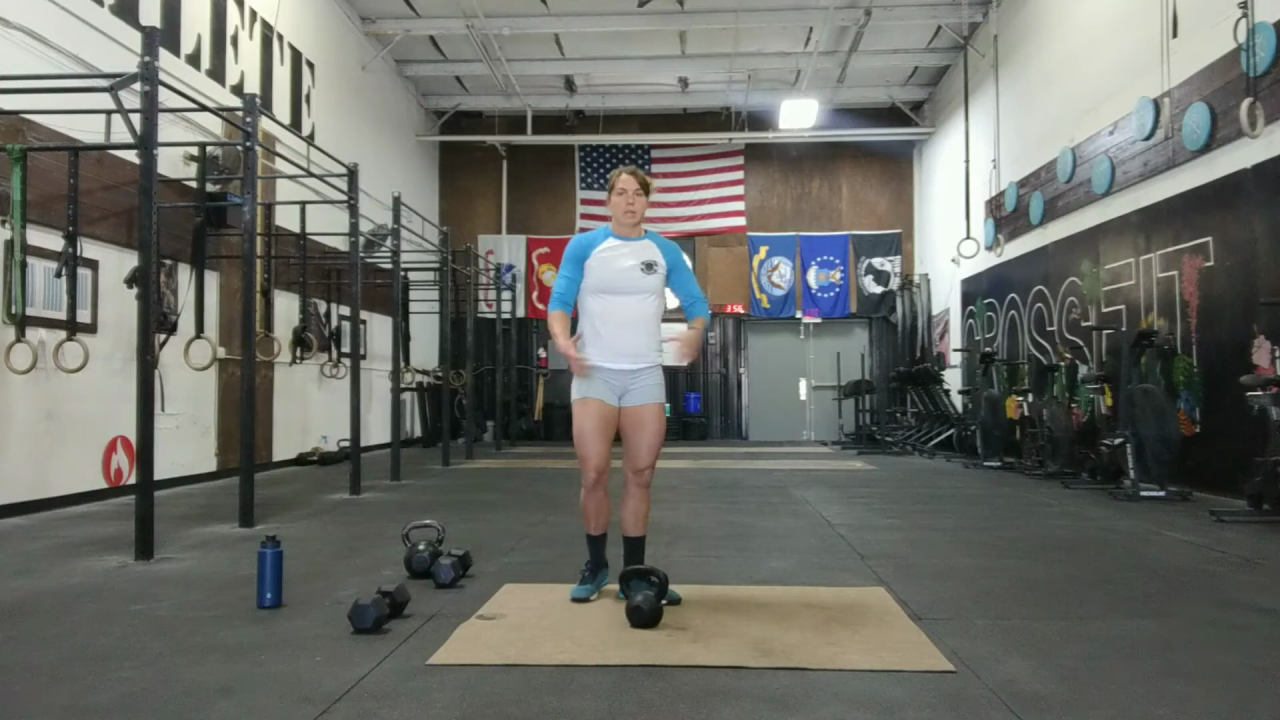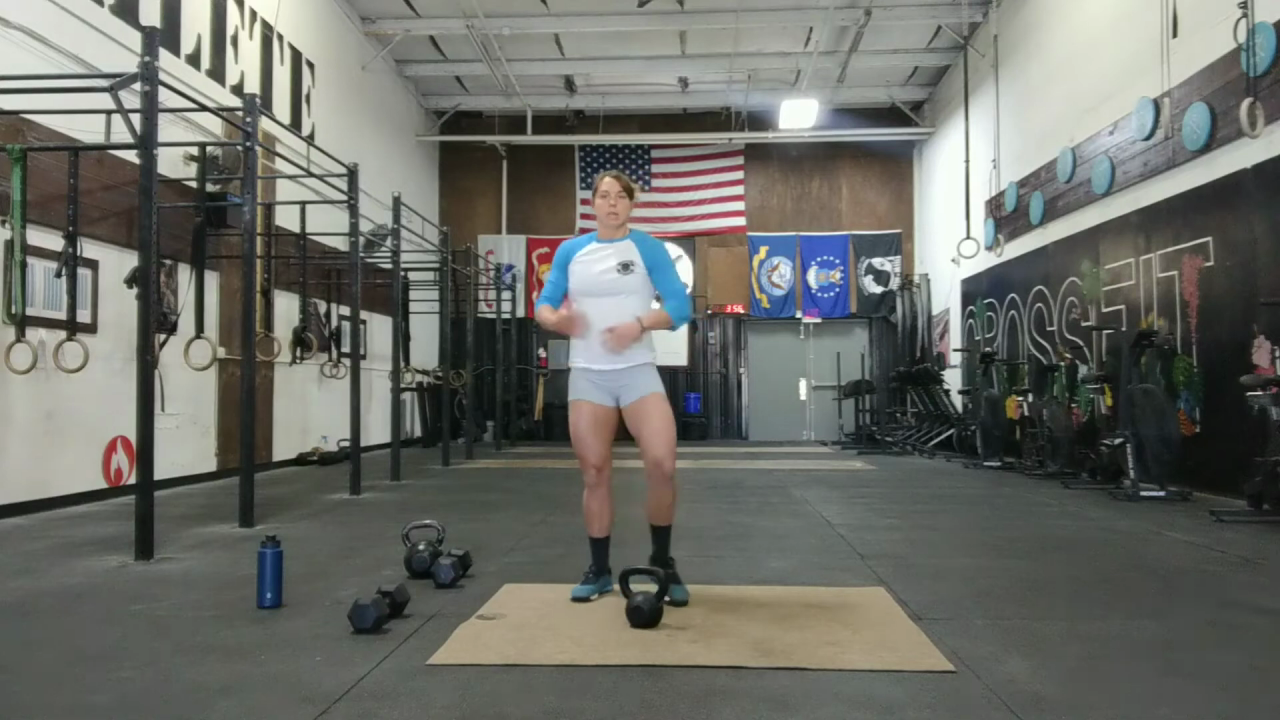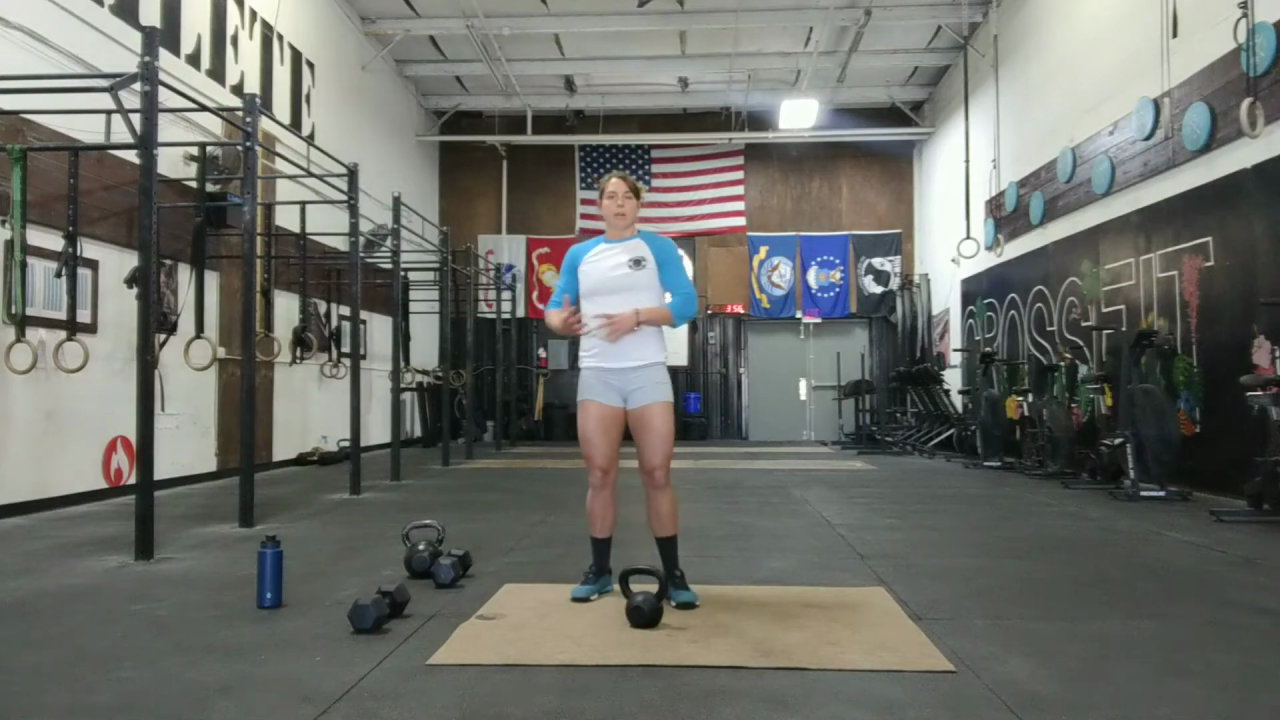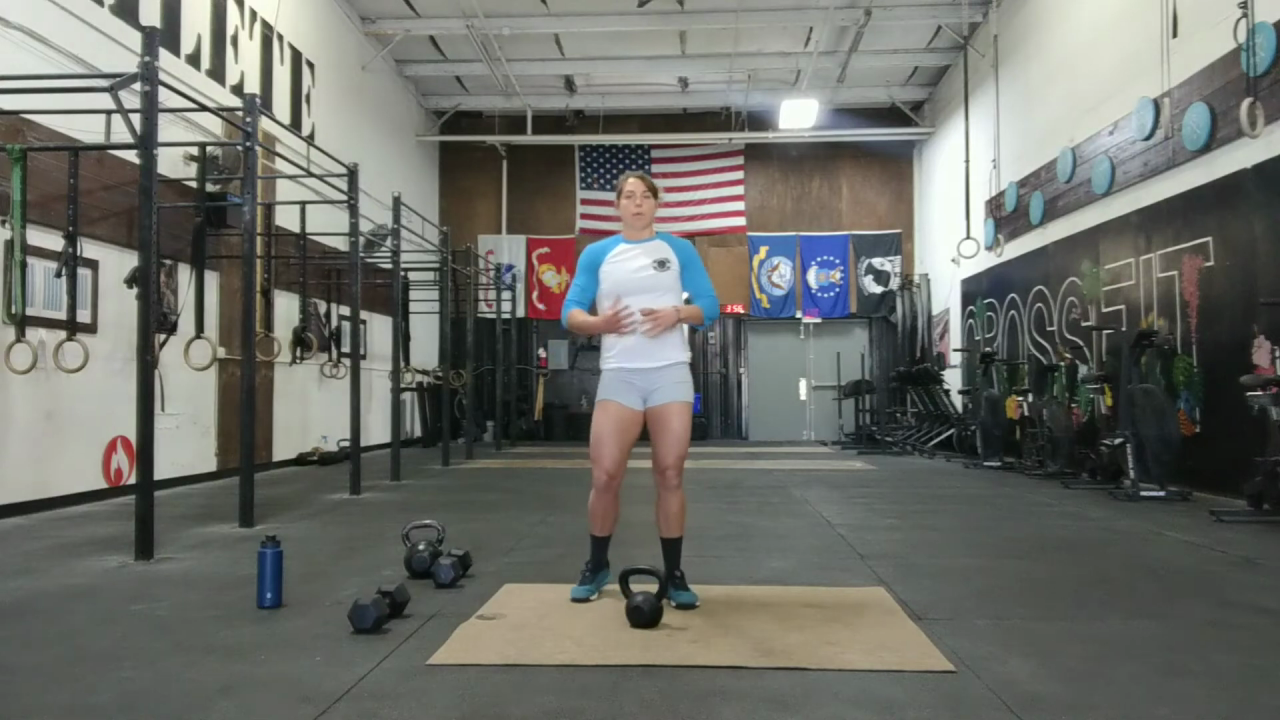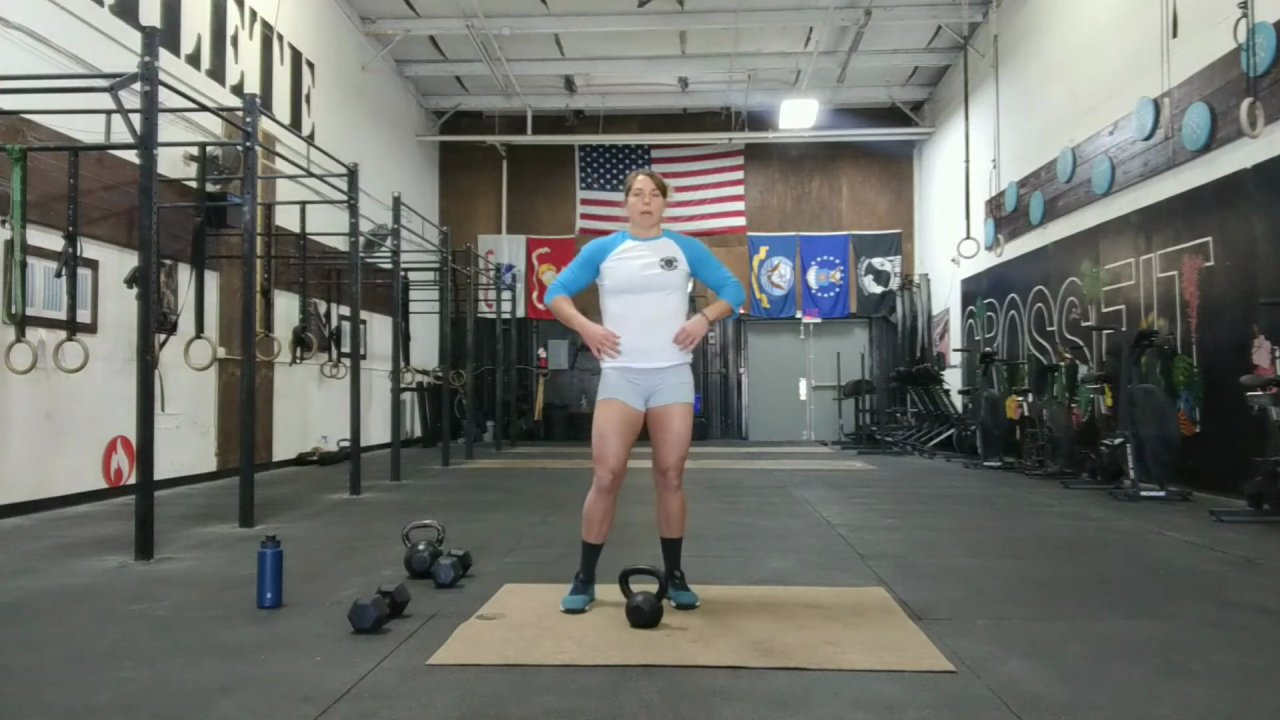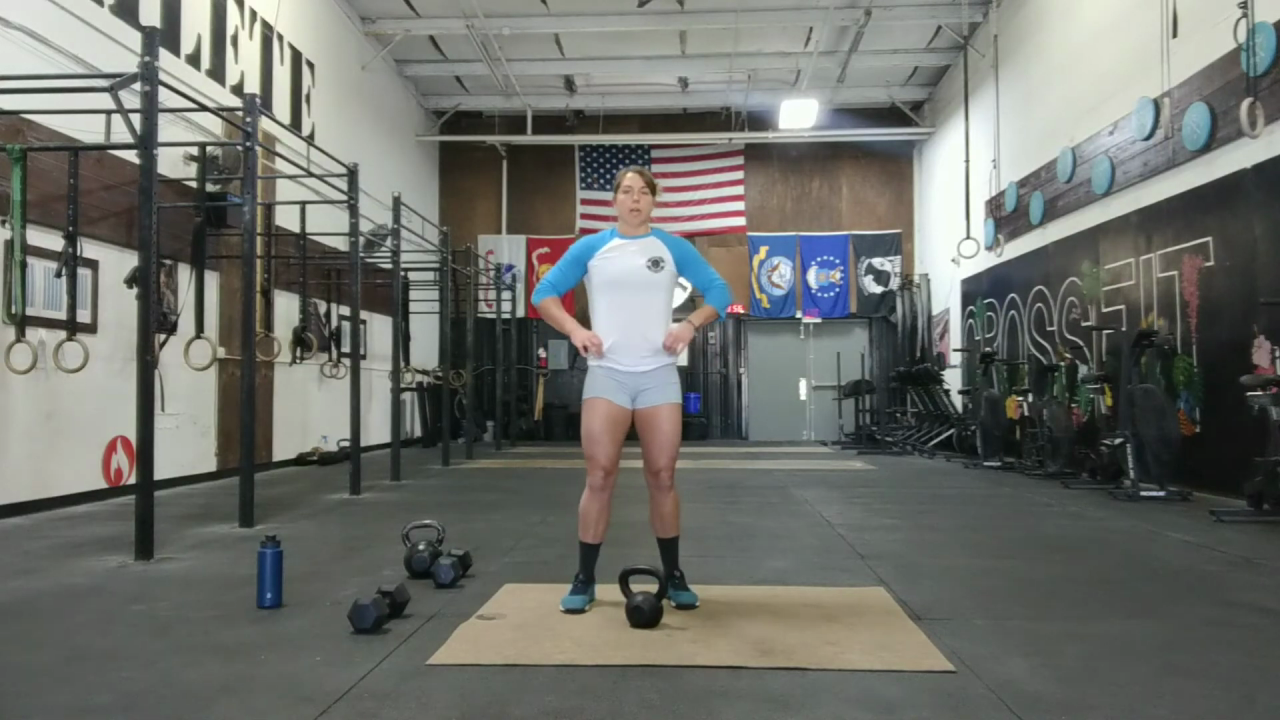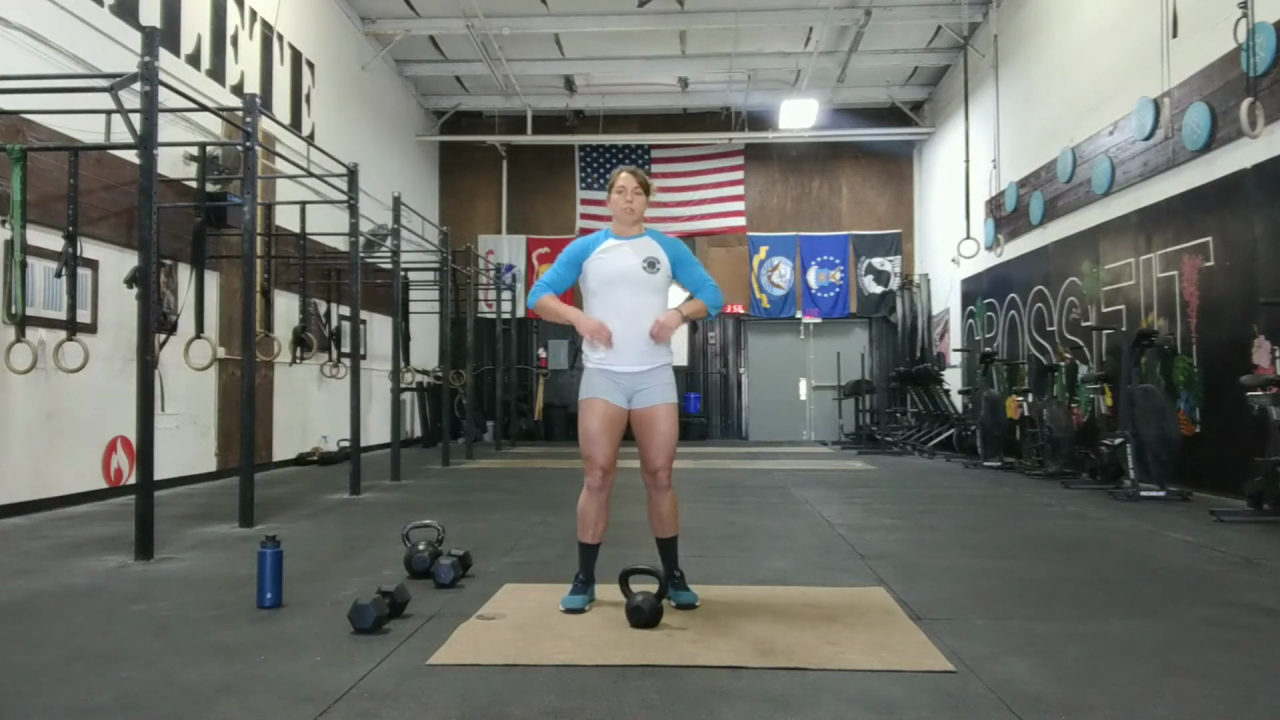
dt=0.3s
person 1, frame 1
left shoulder: (666, 251)
right shoulder: (583, 246)
left elbow: (695, 302)
right elbow: (560, 301)
left wrist: (694, 331)
right wrist: (562, 341)
left hip: (645, 376)
right hip: (594, 374)
left knee: (640, 476)
right knee: (593, 474)
left ankle: (636, 573)
right ankle: (595, 565)
person 1, frame 2
left shoulder: (650, 249)
right shoulder: (570, 251)
left elbow: (680, 307)
right elbow: (545, 301)
left wrist: (638, 326)
right wrist: (553, 319)
left hip: (638, 372)
right hip: (587, 376)
left knee: (662, 465)
right knee: (594, 475)
left ankle: (662, 560)
right ankle: (599, 570)
person 1, frame 3
left shoulder: (660, 248)
right shoulder: (579, 255)
left elbow: (686, 305)
right elbow: (557, 305)
left wrist: (636, 317)
right wrist: (558, 322)
left hip: (648, 374)
right hip: (597, 376)
left knee: (657, 476)
right knee: (600, 476)
left ankle: (673, 573)
right ankle: (599, 570)
person 1, frame 4
left shoulder: (679, 250)
right shoulder: (596, 254)
left elbow: (708, 304)
right elbow: (570, 311)
left wrist: (676, 312)
right wrist: (600, 321)
left hip: (671, 375)
right hip: (618, 376)
left knee: (670, 477)
right knee: (605, 476)
left ankle: (674, 575)
right ankle: (597, 565)
person 1, frame 5
left shoulder: (686, 248)
right shoulder: (601, 250)
left elbow: (733, 290)
right elbow: (555, 293)
left wrist: (704, 319)
right wrist: (585, 327)
left hip: (672, 376)
right hip: (620, 376)
left knee: (670, 477)
right knee: (606, 477)
left ankle: (674, 575)
right ankle: (584, 578)
person 1, frame 6
left shoulder: (675, 248)
right shoulder: (589, 247)
left elbow: (719, 292)
right elbow: (544, 293)
left wrist: (688, 326)
right wrist: (575, 329)
left hip: (659, 375)
right hip: (606, 375)
left knee: (662, 478)
right knee: (599, 478)
left ankle: (673, 576)
right ankle: (584, 579)
person 1, frame 7
left shoulder: (669, 248)
right shoulder: (584, 248)
left elbow: (710, 293)
right elbow: (540, 295)
left wrist: (678, 314)
right wrist: (579, 318)
left hip: (655, 375)
right hip: (602, 375)
left knee: (660, 477)
right knee: (597, 478)
left ankle: (673, 576)
right ankle: (584, 579)
